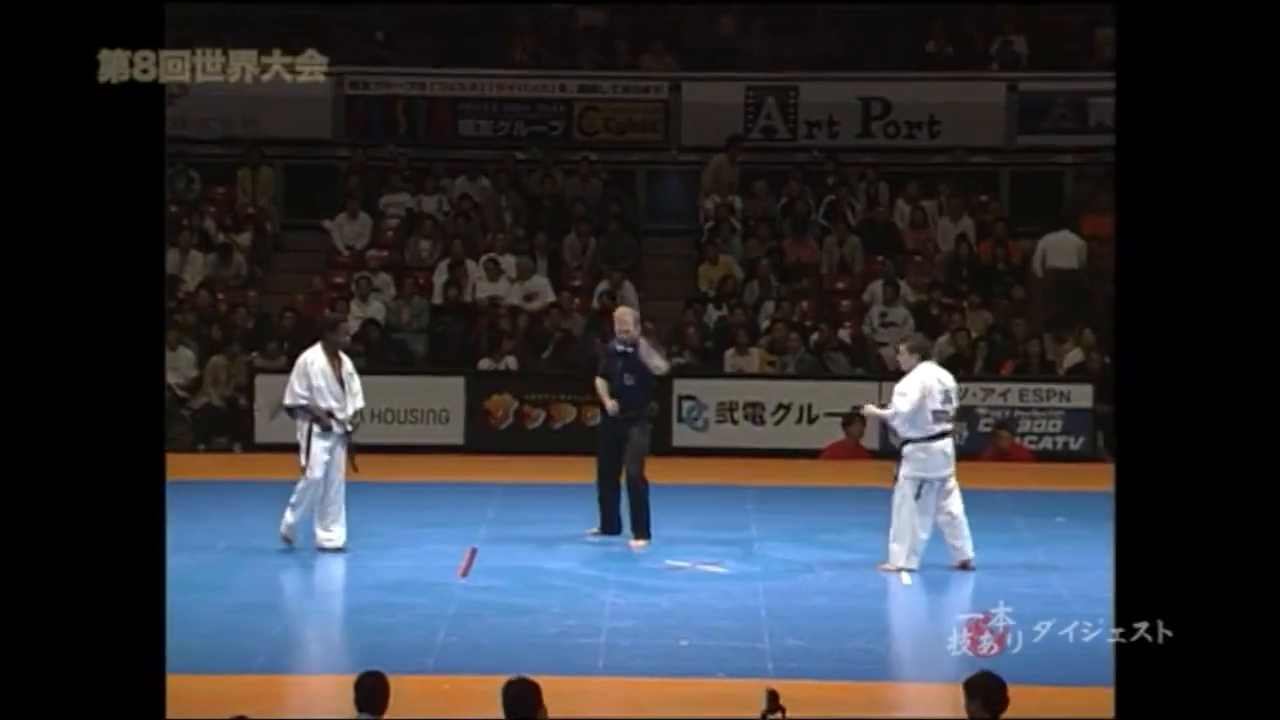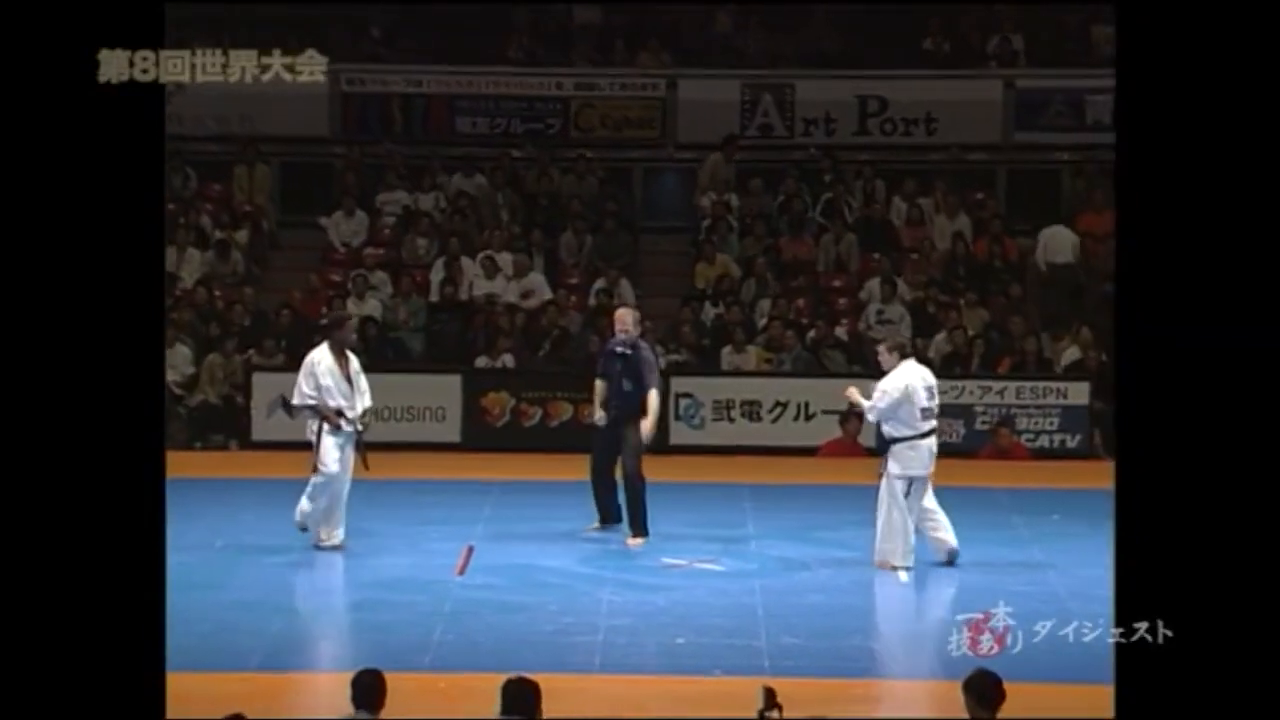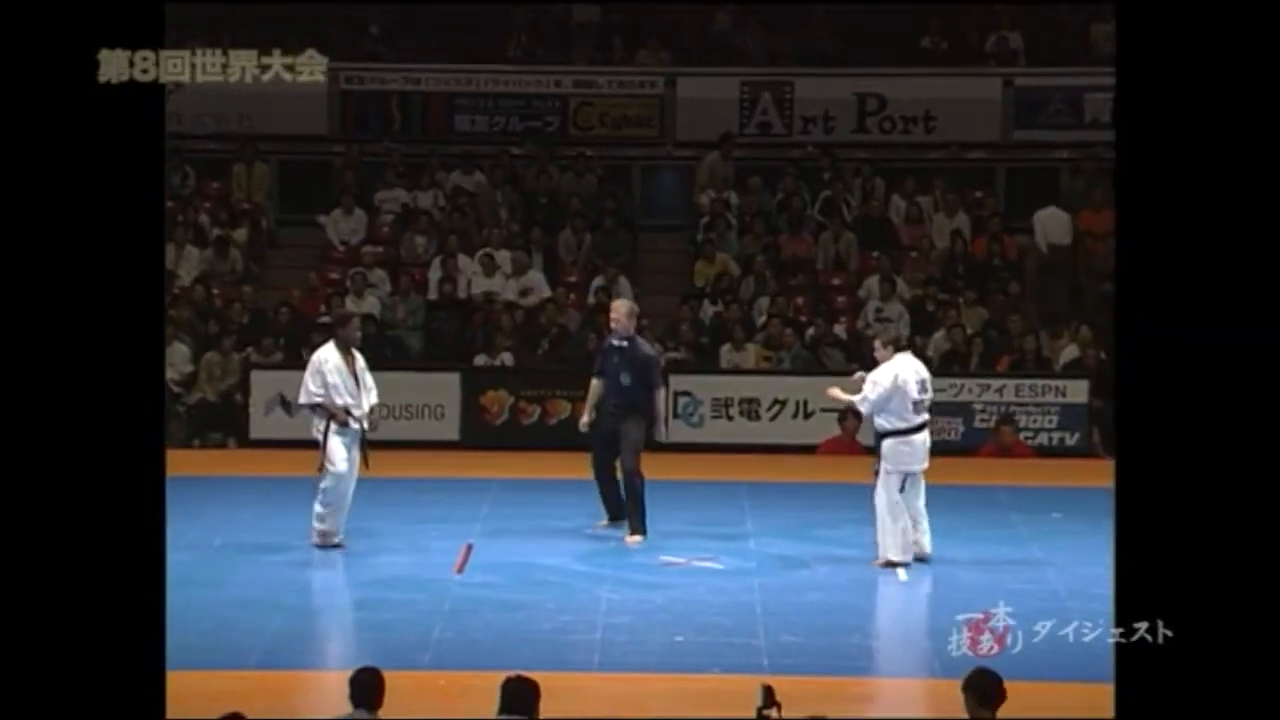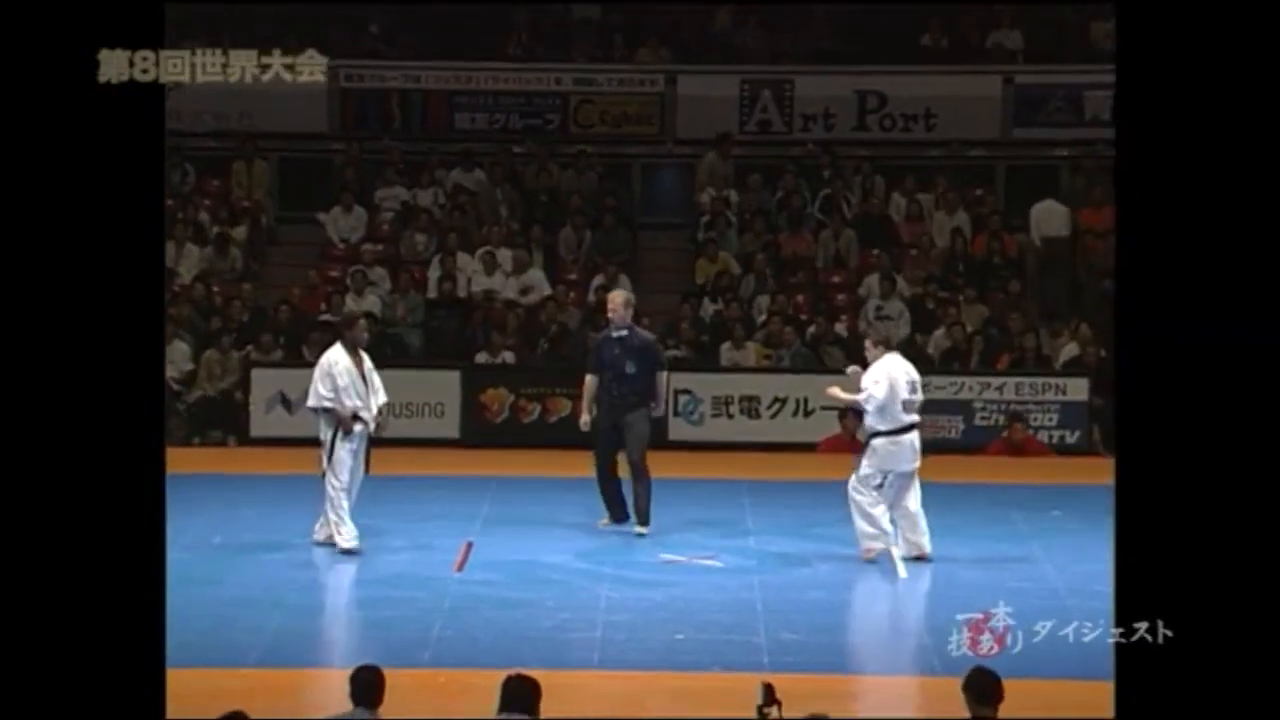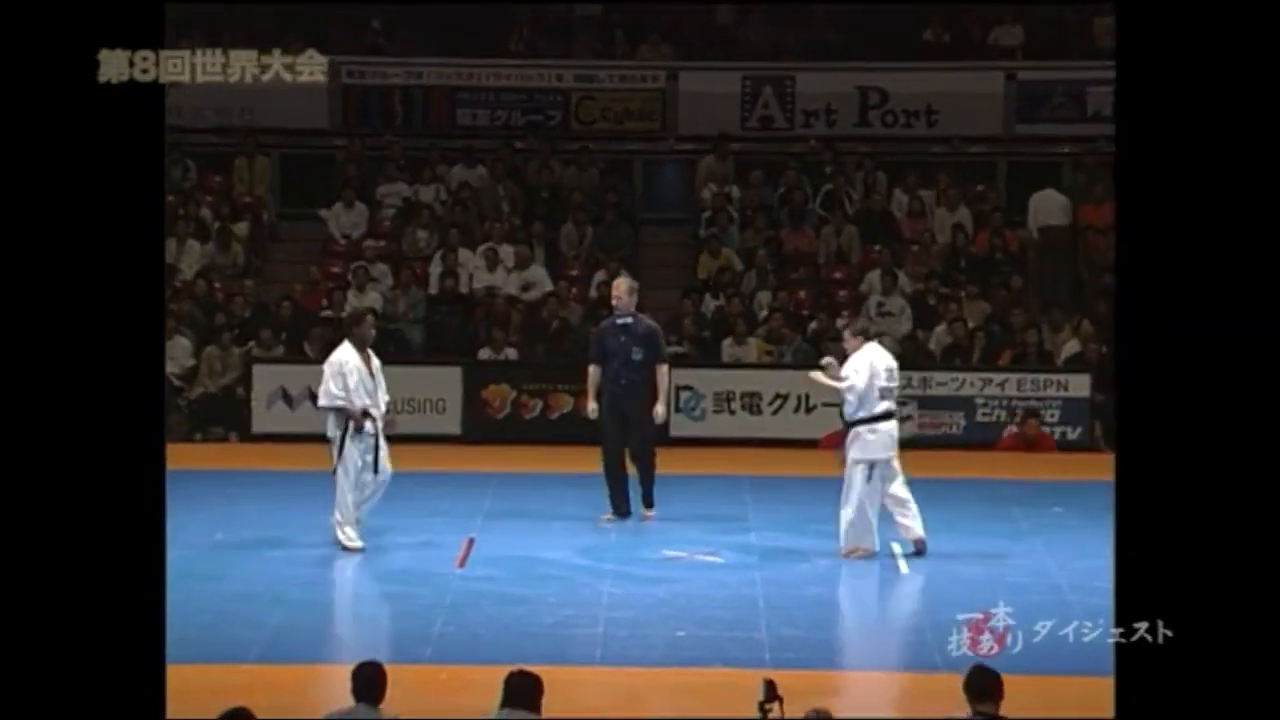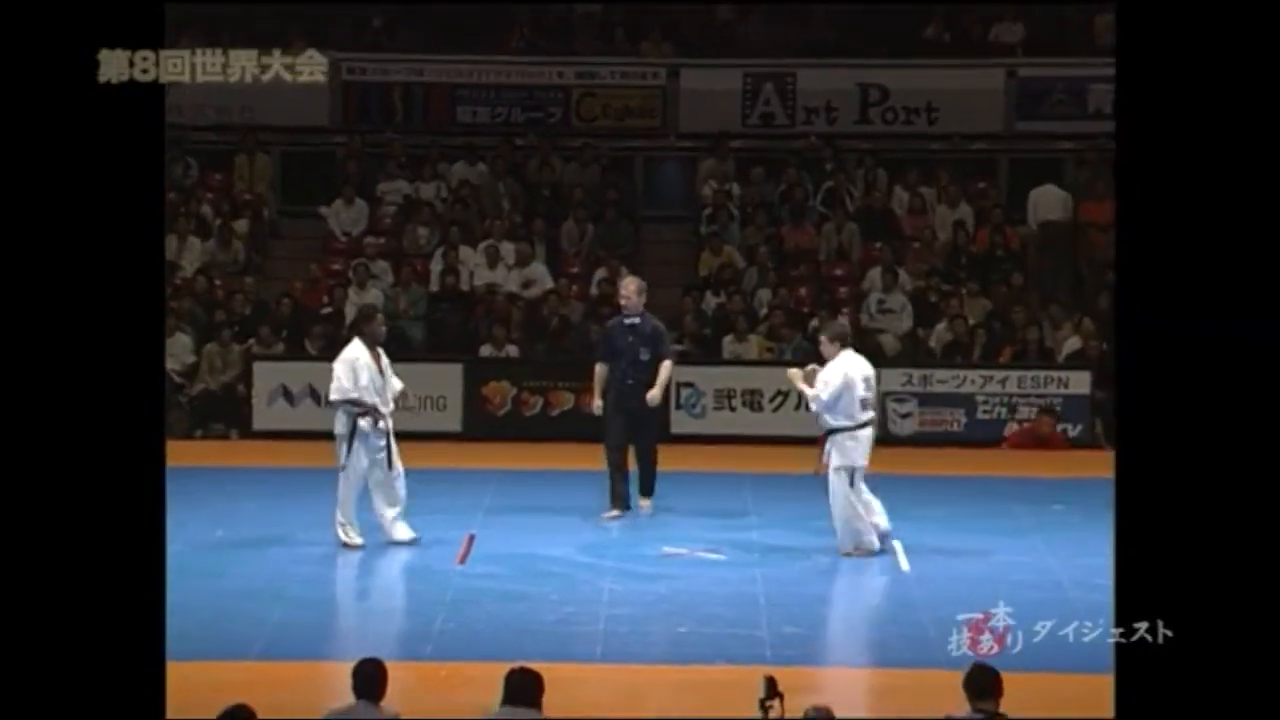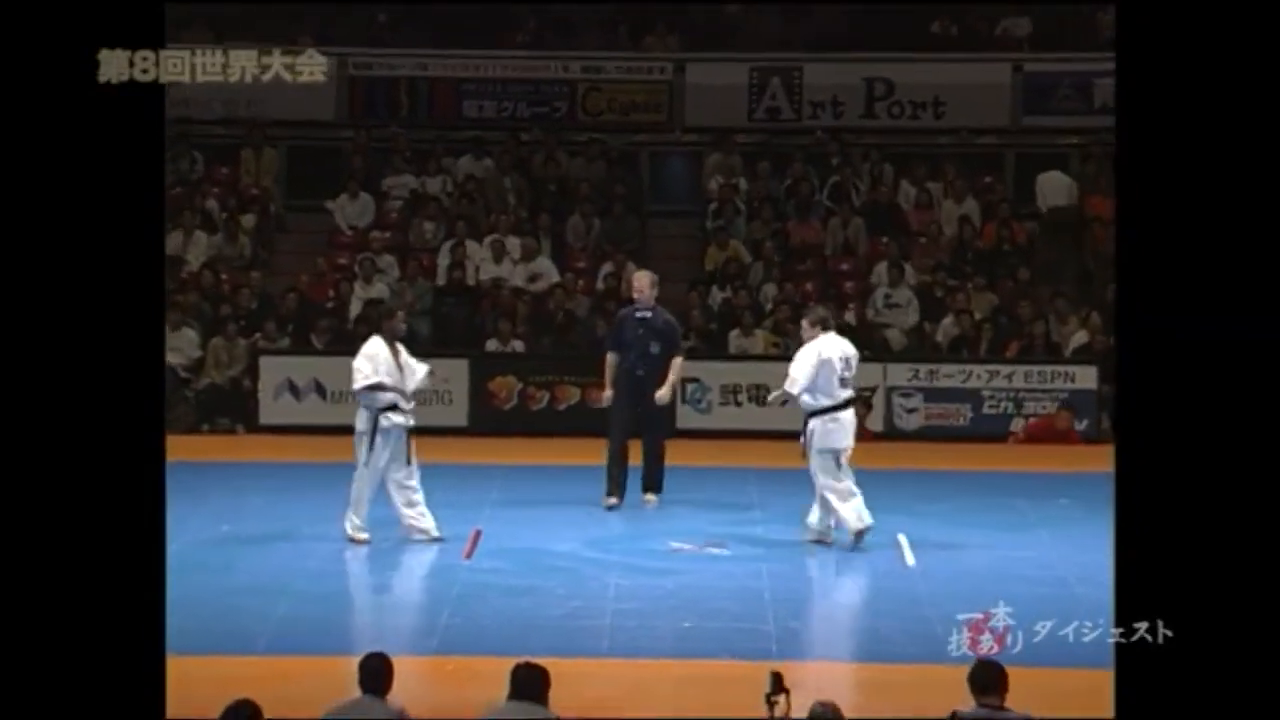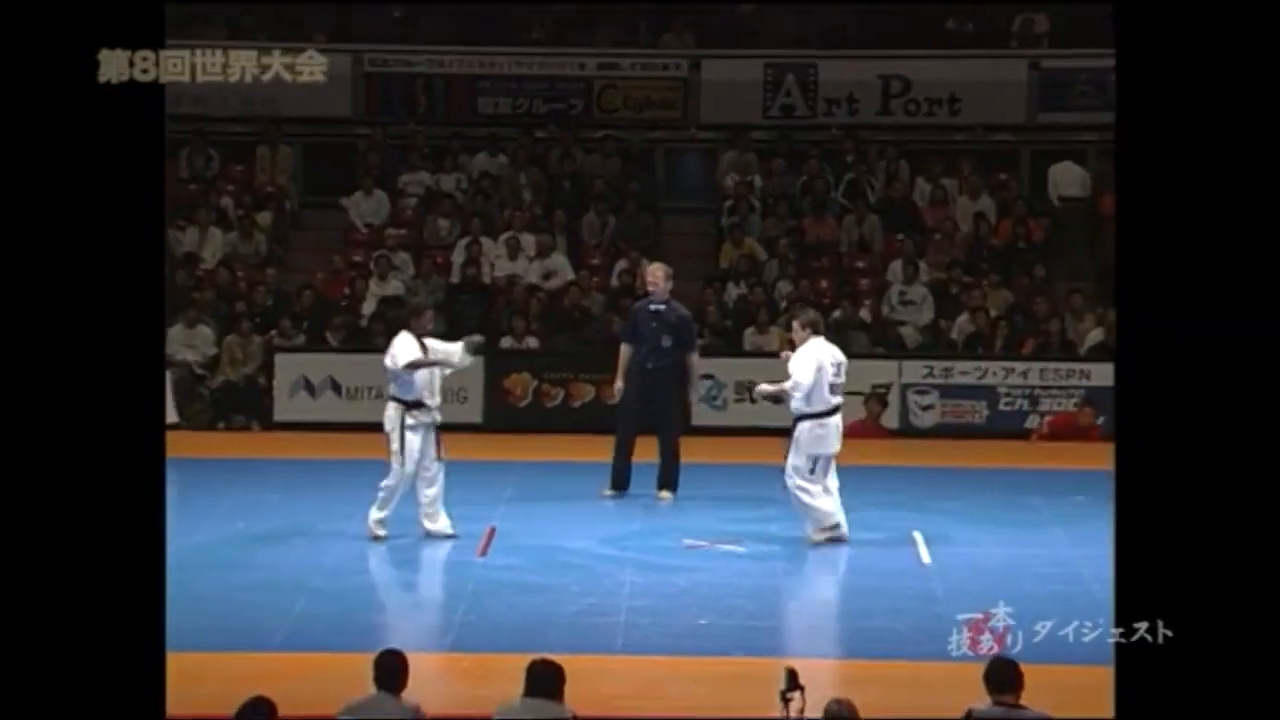
dt=0.2s
person 1, frame 1
left shoulder: (643, 350)
right shoulder: (611, 349)
left elbow: (661, 367)
right elbow: (601, 378)
left wrist: (644, 349)
right wrist: (606, 401)
left hip: (637, 420)
right hip: (612, 418)
left knee: (634, 474)
right knee: (606, 473)
left ankle: (641, 533)
right ankle: (609, 525)
person 1, frame 2
left shoulder: (644, 355)
right shoulder: (610, 348)
left elbow: (653, 391)
left wrist: (650, 421)
right wrist: (598, 407)
left hip: (633, 420)
right hip: (610, 418)
left knee: (631, 471)
right knee: (599, 468)
left ankle: (639, 530)
right ankle: (609, 516)
person 1, frame 3
left shoulder: (645, 353)
right shoulder: (608, 346)
left elbow: (658, 389)
right elbow: (598, 379)
left wrist: (659, 424)
right wrist: (587, 412)
left hip: (633, 417)
right hip: (606, 415)
left knee: (630, 468)
right knee: (602, 467)
left ankle: (637, 529)
right ankle: (617, 513)
person 1, frame 4
left shoulder: (646, 341)
right shoulder: (603, 340)
left elbow: (660, 371)
right elbow: (592, 375)
left wrist: (659, 402)
right wrist: (585, 410)
left hip: (636, 409)
right hip: (608, 409)
left knee: (637, 462)
right knee: (604, 464)
left ankle: (642, 520)
right ankle: (617, 514)
person 1, frame 5
left shoulder: (649, 328)
right shoulder: (605, 329)
left elbow: (662, 366)
right elbow: (595, 365)
left wrist: (661, 402)
right wrist: (591, 399)
left hip: (641, 398)
right hip: (612, 398)
left knee: (642, 453)
right knee: (612, 455)
left ankle: (648, 504)
right ankle: (620, 508)
person 1, frame 6
left shoulder: (655, 328)
right shoulder: (612, 327)
left elbow: (666, 361)
right elbow: (602, 363)
left wrist: (658, 389)
right wrist: (597, 395)
left hip: (645, 396)
right hip: (617, 395)
left knee: (646, 449)
right knee: (615, 448)
left ankle: (645, 494)
right ankle: (619, 503)
person 1, frame 7
left shoulder: (667, 322)
right shoulder: (623, 318)
left elbow: (677, 357)
right elbow: (613, 352)
left wrist: (668, 387)
right wrist: (608, 385)
left hip: (654, 388)
right hip: (626, 384)
left knee: (654, 441)
right knee: (617, 438)
left ankle: (651, 490)
right ankle: (614, 492)
person 1, frame 8
left shoulder: (681, 316)
right shoulder: (638, 310)
left elbow: (691, 353)
right elbow: (627, 344)
left wrist: (692, 387)
right wrist: (620, 377)
left hip: (667, 381)
right hip: (638, 377)
left knee: (668, 436)
right knee: (625, 430)
left ankle: (667, 486)
right ankle: (618, 484)
person 2, frame 1
left shoulder: (345, 361)
right shoulder: (308, 359)
left elbow: (354, 394)
right elbow: (296, 397)
left wrist: (353, 416)
right wrist: (320, 416)
left hip: (339, 429)
right hip: (316, 428)
left knee: (335, 485)
right knee: (314, 477)
left ankle: (330, 537)
right ankle: (288, 524)
person 2, frame 2
left shoulder: (352, 359)
right shoulder: (316, 359)
left elbow: (362, 392)
right elbow: (305, 396)
left wrist: (364, 415)
right wrist: (328, 415)
left hip: (349, 427)
right hip: (326, 427)
left knee: (341, 483)
right knee: (329, 471)
left ankle: (329, 536)
right ankle: (306, 513)
person 2, frame 3
left shoulder: (357, 357)
right shoulder: (322, 357)
left elbow: (368, 390)
right elbow: (311, 395)
left wrist: (371, 414)
right wrist: (335, 412)
left hip: (355, 426)
right hip: (332, 425)
left knee: (347, 481)
right knee: (337, 471)
left ankle: (329, 534)
right ankle: (322, 520)
person 2, frame 4
left shoulder: (363, 358)
right shoulder: (331, 360)
left elbow: (375, 390)
right elbow: (319, 398)
left wrist: (379, 415)
right wrist: (342, 418)
left hip: (361, 427)
right hip: (339, 430)
left knee: (352, 484)
right knee: (338, 484)
left ankle: (325, 532)
right ankle: (345, 539)
person 2, frame 5
left shoulder: (370, 356)
right shoulder: (340, 358)
right elbow: (330, 397)
left wrist: (384, 414)
right wrist: (353, 416)
left hip: (372, 425)
right hip: (348, 428)
left knee: (381, 475)
right knee: (347, 483)
left ankle: (348, 521)
right ankle: (348, 536)
person 2, frame 6
left shoulder: (378, 353)
right shoulder: (351, 355)
left elbow: (389, 383)
right elbow: (341, 393)
left wrist: (404, 395)
right wrist: (367, 408)
left hip: (380, 424)
right hip: (357, 425)
left knee: (391, 475)
right knee: (352, 481)
left ankle: (395, 528)
right ankle: (348, 533)
person 2, frame 7
left shoulder: (398, 349)
right shoulder: (370, 350)
left elbow: (414, 371)
right elbow: (364, 381)
left wrist: (433, 374)
right wrist: (394, 389)
left hip: (399, 420)
right hip: (376, 421)
left knee: (406, 475)
right knee: (367, 476)
left ankle: (421, 527)
right ankle: (355, 528)
person 2, frame 8
left shoulder: (429, 344)
right shoulder: (400, 344)
left elbow: (456, 352)
right elbow: (408, 363)
left wrist: (470, 343)
right wrist: (437, 363)
left hip: (425, 416)
right hip: (405, 417)
left knee: (432, 471)
right knee: (402, 472)
left ankle: (435, 524)
right ankle: (377, 520)
person 3, frame 1
left shoulder: (913, 381)
right shoulder: (946, 376)
left elbow: (898, 417)
left wrist: (875, 412)
right wrist: (896, 411)
left hip: (920, 451)
right hip: (944, 447)
left knee: (909, 507)
right knee: (950, 506)
left ankle: (902, 560)
right ankle: (964, 556)
person 3, frame 2
left shoulder: (896, 379)
right shoulder: (924, 372)
left elbow: (875, 410)
left wrist: (857, 398)
right wrist: (881, 394)
left hip: (905, 449)
right hip: (925, 443)
left knee: (896, 504)
right knee: (922, 501)
left ankle: (896, 557)
right ankle: (947, 543)
person 3, frame 3
left shoulder: (890, 371)
right shoulder: (918, 366)
left elbow: (867, 403)
left wrist: (840, 396)
right wrist: (868, 384)
left hip: (899, 443)
right hip: (918, 438)
left knee: (891, 499)
right knee: (912, 497)
left ankle: (898, 553)
right ankle: (919, 547)
person 3, frame 4
left shoulder: (881, 369)
right shoulder: (907, 367)
left elbow: (871, 401)
left wrist: (842, 396)
right wrist: (863, 380)
left hip: (888, 442)
right hip: (908, 438)
left knee: (862, 489)
right knee: (906, 498)
left ankle: (876, 542)
right ankle: (919, 547)
person 3, frame 5
left shoulder: (861, 358)
right shoulder: (885, 356)
left elbow: (852, 390)
left wrist: (826, 381)
right wrist: (837, 373)
left hip: (867, 432)
right hip: (887, 427)
left knee: (859, 491)
right knee: (893, 485)
left ankle: (861, 543)
right ankle: (915, 535)
person 3, frame 6
left shoulder: (837, 368)
right shoulder: (863, 363)
left elbow: (820, 400)
left wrist: (799, 383)
right wrist: (819, 380)
left hip: (845, 437)
right hip: (861, 432)
left knee: (844, 494)
right knee: (853, 488)
left ankle: (863, 543)
right ankle: (877, 526)
person 3, frame 7
left shoulder: (813, 350)
right shoulder: (847, 346)
left elbow: (796, 385)
left wrist: (777, 396)
left hip: (825, 420)
right hip: (844, 416)
left knee: (829, 478)
right knee: (826, 475)
left ankle: (857, 521)
right ankle: (821, 528)
person 3, frame 8
left shoulder: (807, 353)
right shoulder: (835, 351)
left elbow: (799, 387)
left wrist: (770, 389)
right wrist: (794, 362)
left hip: (813, 424)
right hip: (830, 420)
left knee: (797, 476)
right knee: (823, 478)
left ankle: (828, 522)
right ankle: (834, 528)
